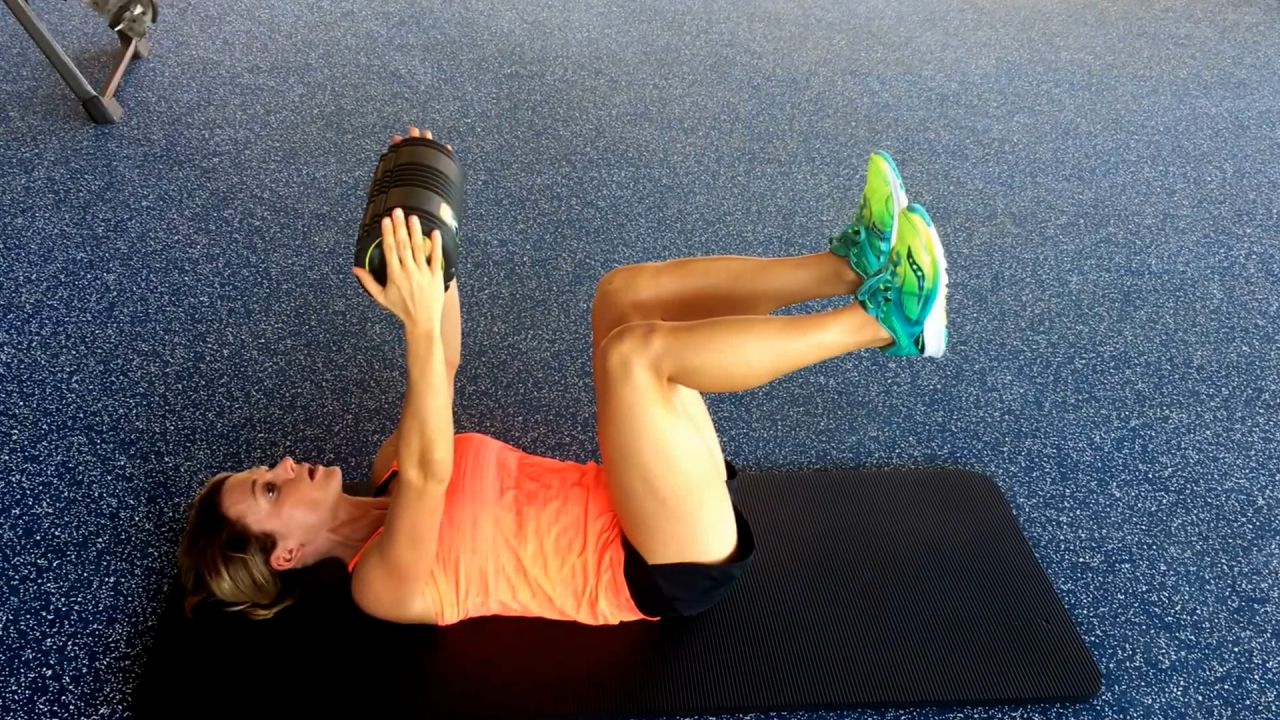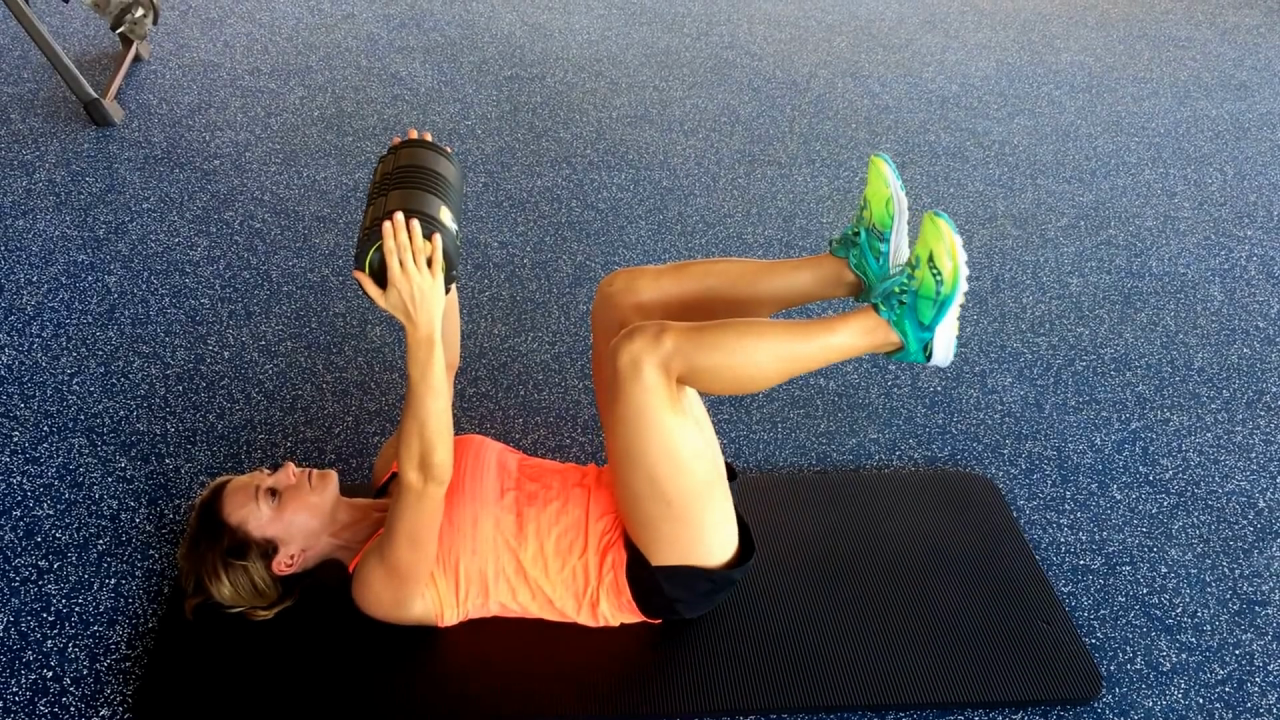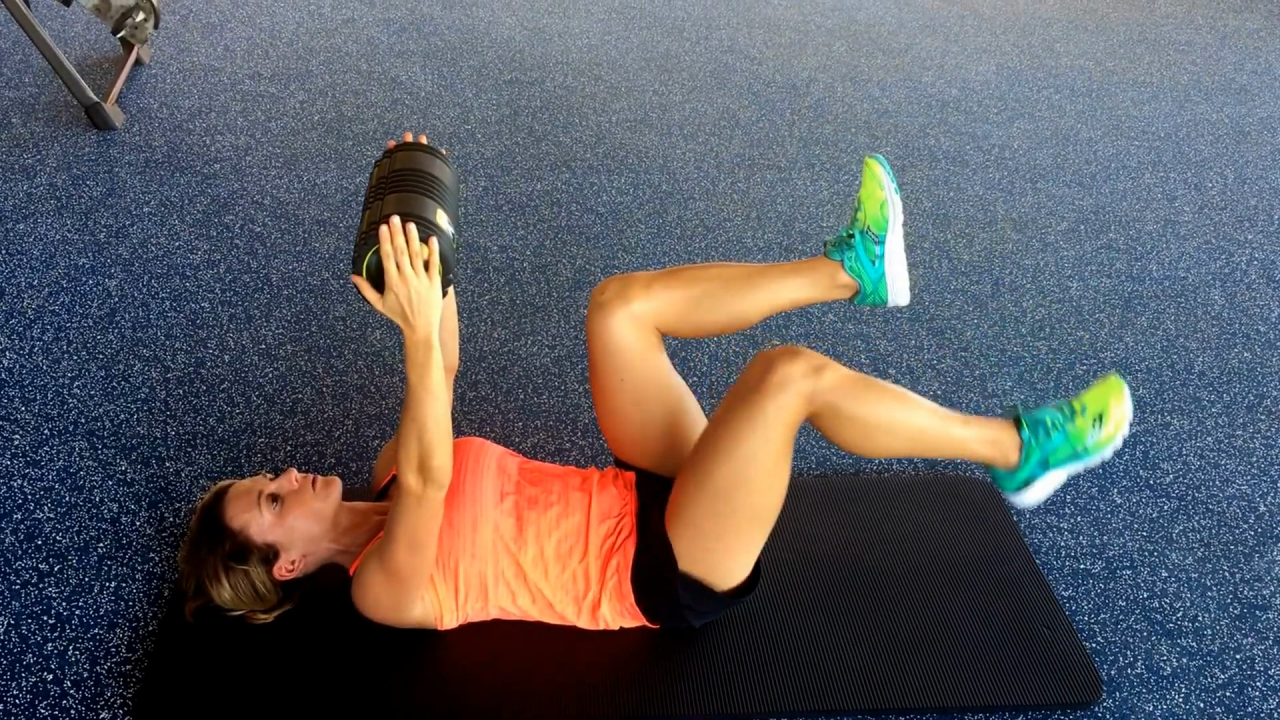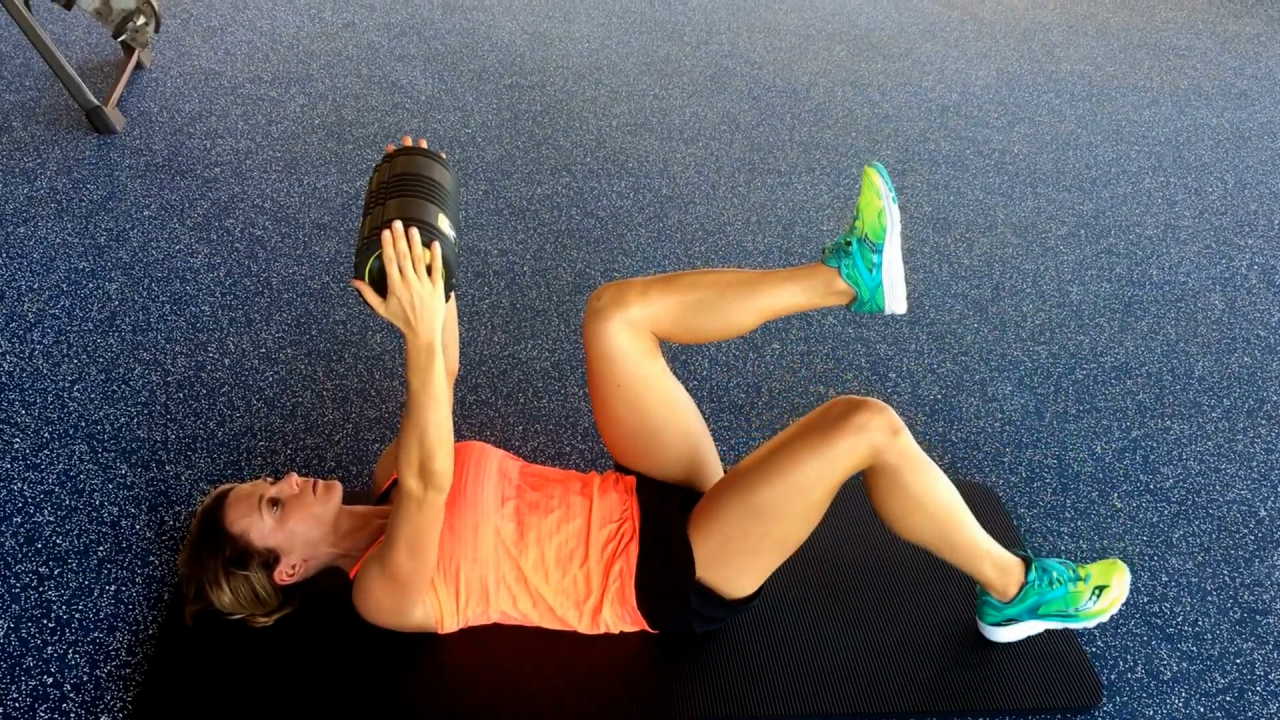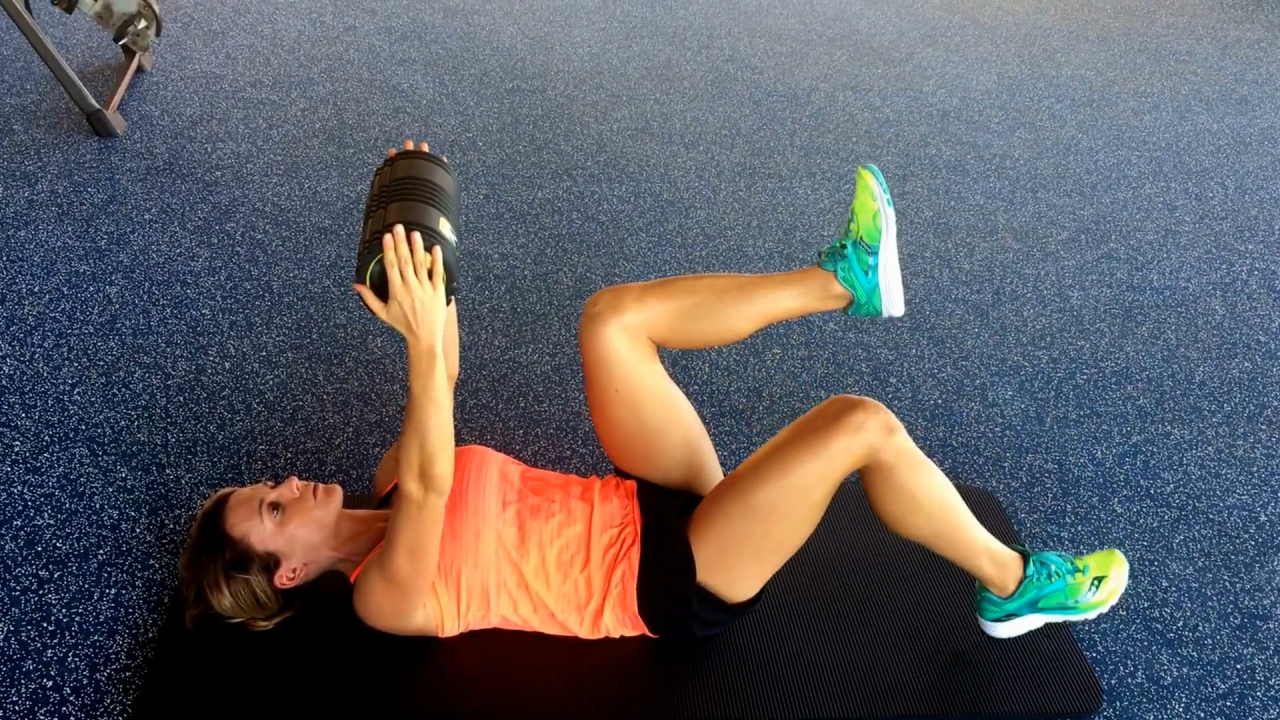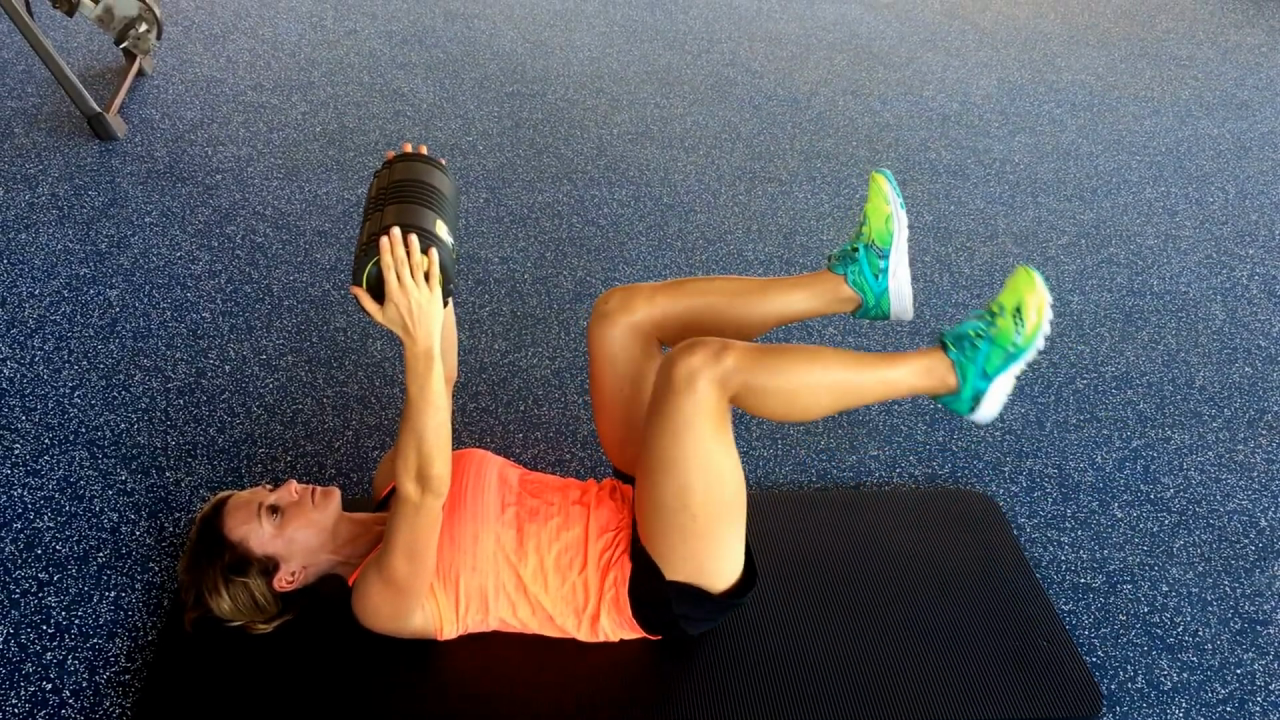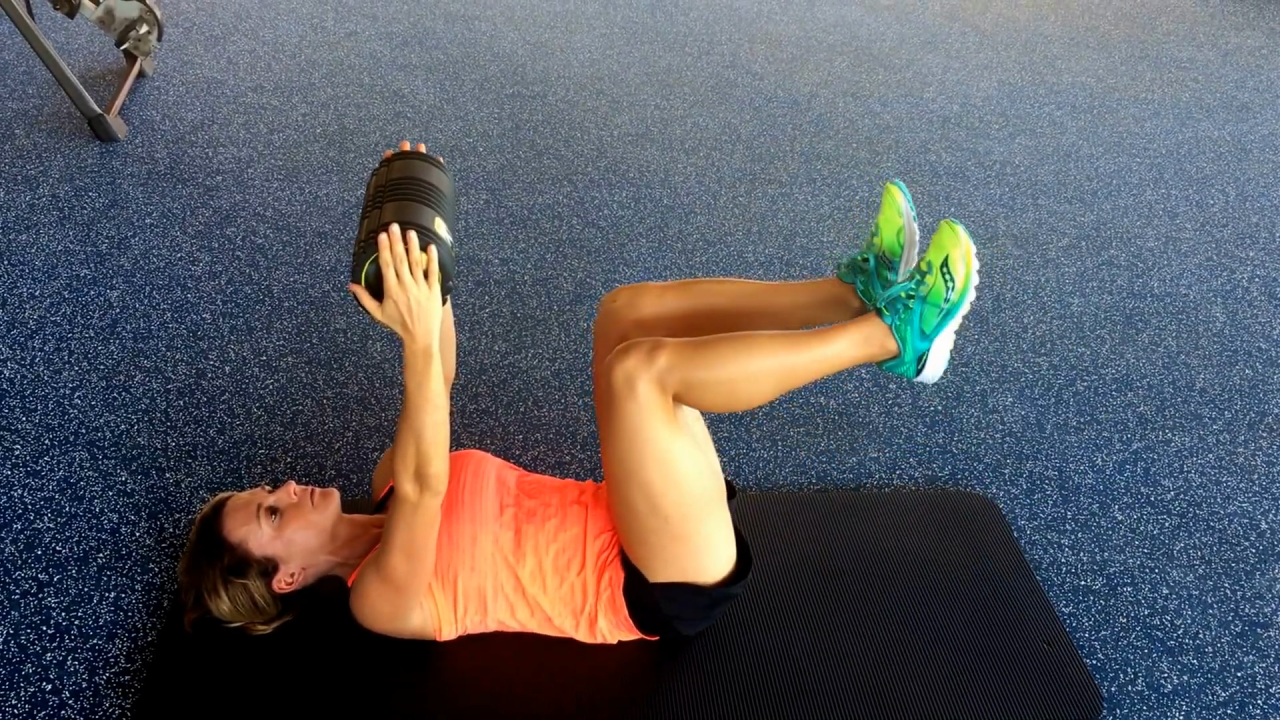
dt=0.7s
person 1, frame 1
left shoulder: (388, 484)
right shoulder: (384, 582)
left elbow: (442, 371)
right elbow: (432, 471)
left wrist: (432, 253)
right wrist: (418, 323)
left hip: (643, 501)
right hip: (668, 569)
left knee: (627, 292)
right knee: (637, 351)
left ankle: (849, 264)
right ankle: (883, 321)
person 1, frame 2
left shoulder: (388, 483)
right shoulder: (386, 584)
left elbow: (442, 368)
right elbow: (430, 472)
left wrist: (428, 248)
right wrist: (418, 323)
left hip: (626, 505)
right hip: (671, 570)
left knee: (627, 292)
right knee: (644, 349)
left ankle: (856, 268)
right ankle: (896, 327)
person 1, frame 3
left shoulder: (387, 489)
right shoulder: (387, 585)
left elbow: (442, 374)
right elbow: (434, 477)
left wrist: (427, 256)
right wrist: (416, 327)
left hip: (645, 499)
right hip: (671, 576)
left knee: (621, 302)
right knee: (791, 373)
left ankle: (852, 271)
right ankle: (1020, 450)
person 1, frame 4
left shoulder: (386, 491)
right shoulder: (388, 591)
left elbow: (441, 379)
right elbow: (434, 480)
left wrist: (427, 258)
right wrist: (419, 331)
left hip: (652, 504)
right hip: (673, 575)
left knee: (618, 309)
right knee: (866, 424)
left ankle: (849, 280)
right ankle: (1014, 589)
person 1, frame 5
left shoulder: (387, 493)
right shoulder: (389, 593)
left elbow: (442, 381)
right elbow: (435, 484)
left wrist: (429, 277)
right wrist: (420, 336)
left hip: (650, 507)
right hip: (676, 579)
left knee: (612, 315)
right knee: (862, 425)
left ankle: (844, 282)
right ankle: (1013, 584)
person 1, frame 6
left shoulder: (385, 499)
right shoulder: (386, 597)
left elbow: (440, 383)
right elbow: (431, 485)
left wrist: (421, 241)
right wrist: (418, 338)
left hip: (638, 518)
right hip: (668, 588)
left knee: (621, 314)
right knee: (701, 364)
left ankle: (857, 285)
right ankle: (954, 371)
person 1, frame 7
left shoulder: (387, 495)
right shoulder: (385, 596)
left elbow: (438, 381)
right elbow: (428, 486)
left wrist: (421, 280)
right wrist: (417, 336)
left hip: (625, 522)
right hip: (671, 586)
left knee: (629, 311)
right knee: (640, 367)
left ankle: (861, 290)
right ankle: (893, 334)
